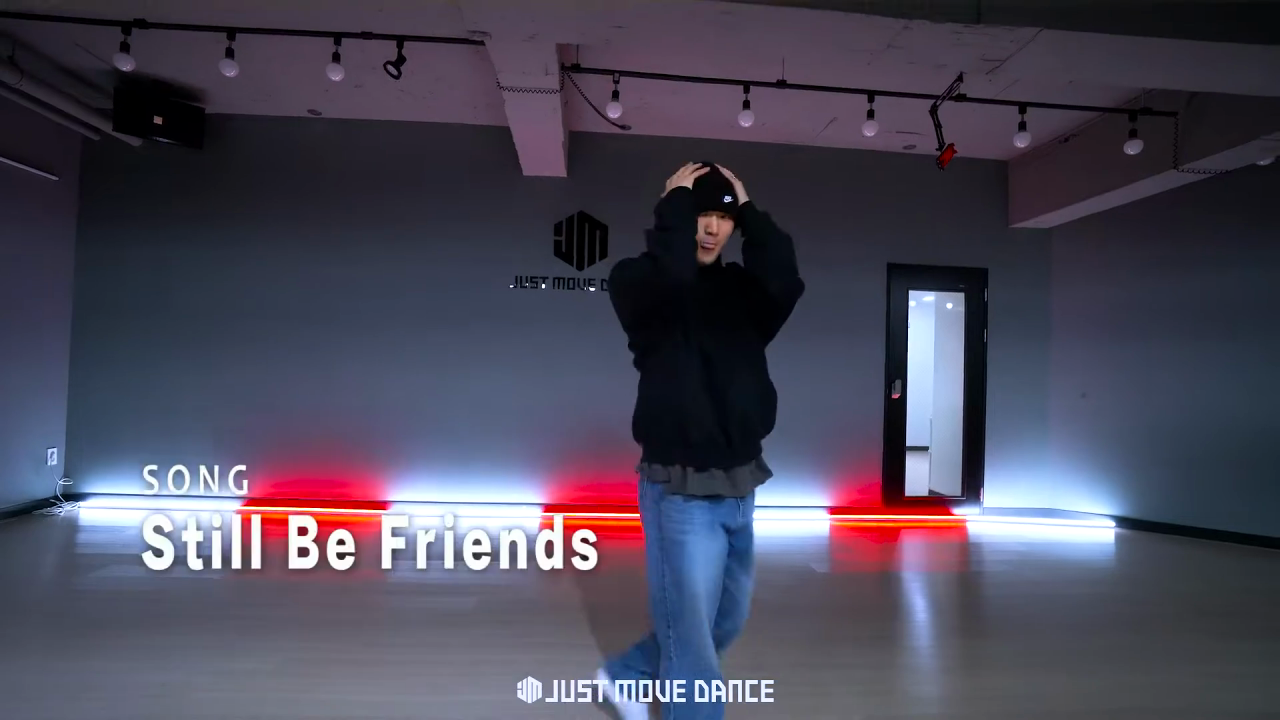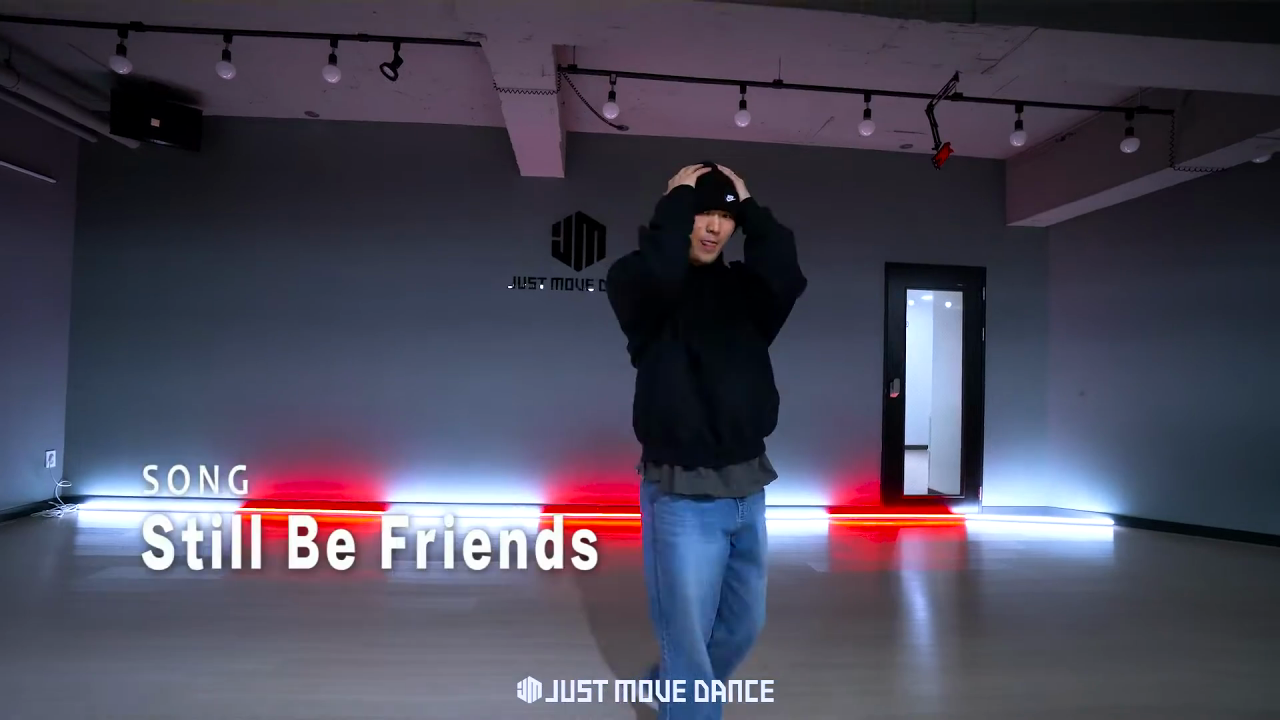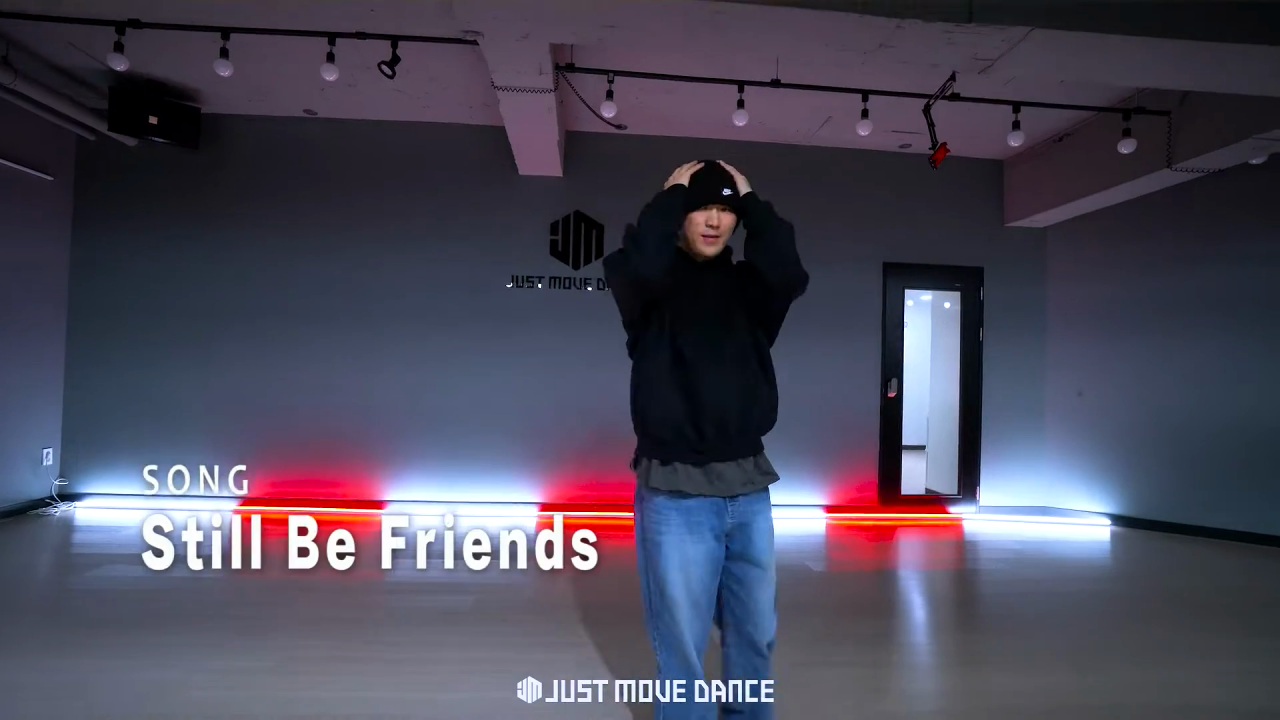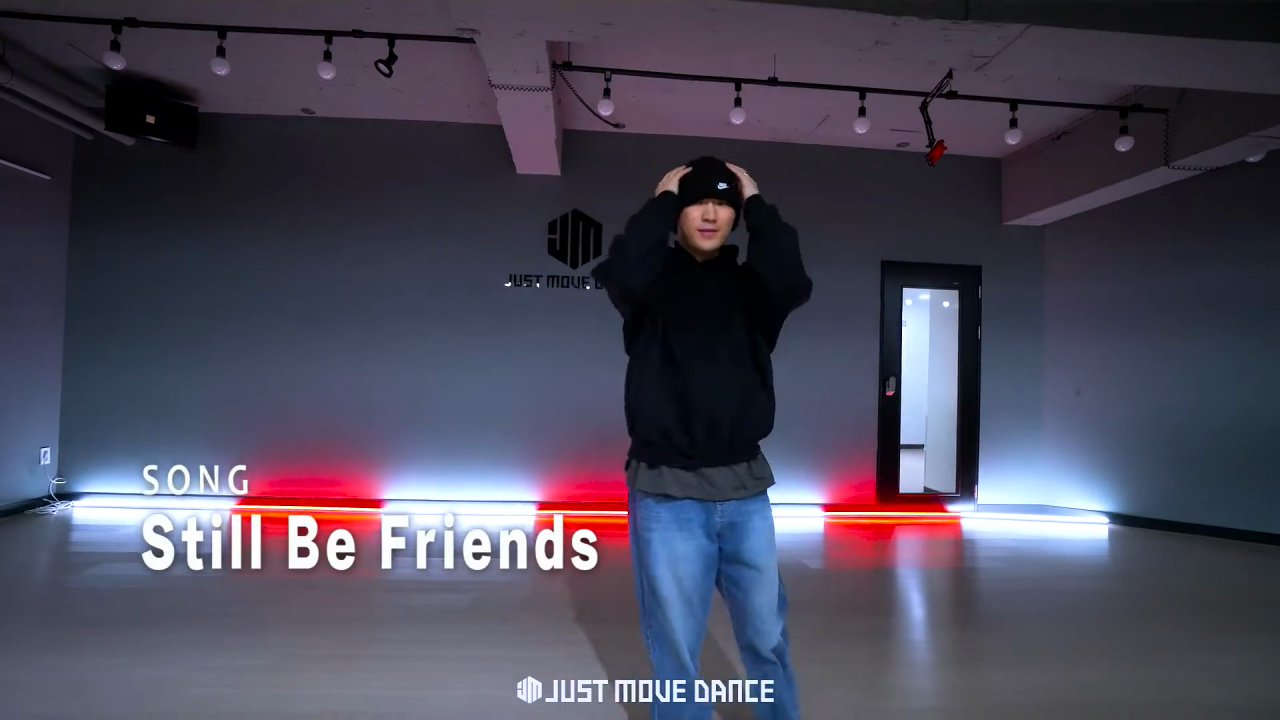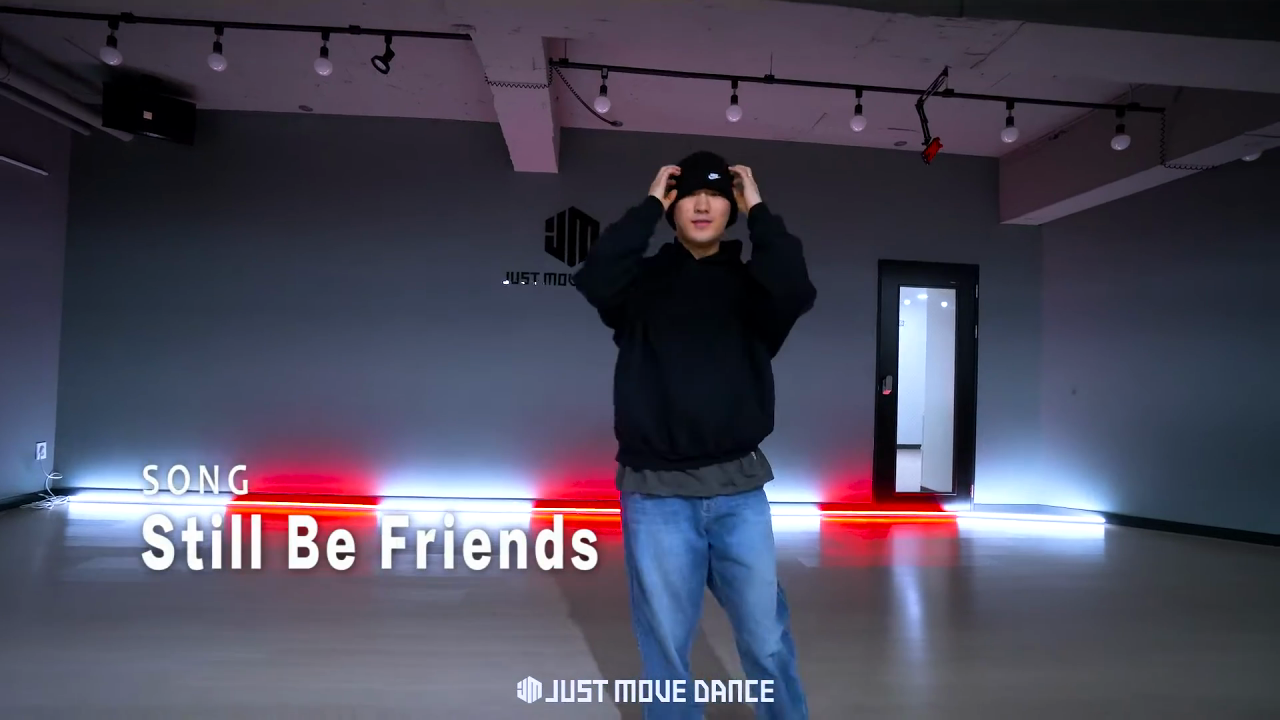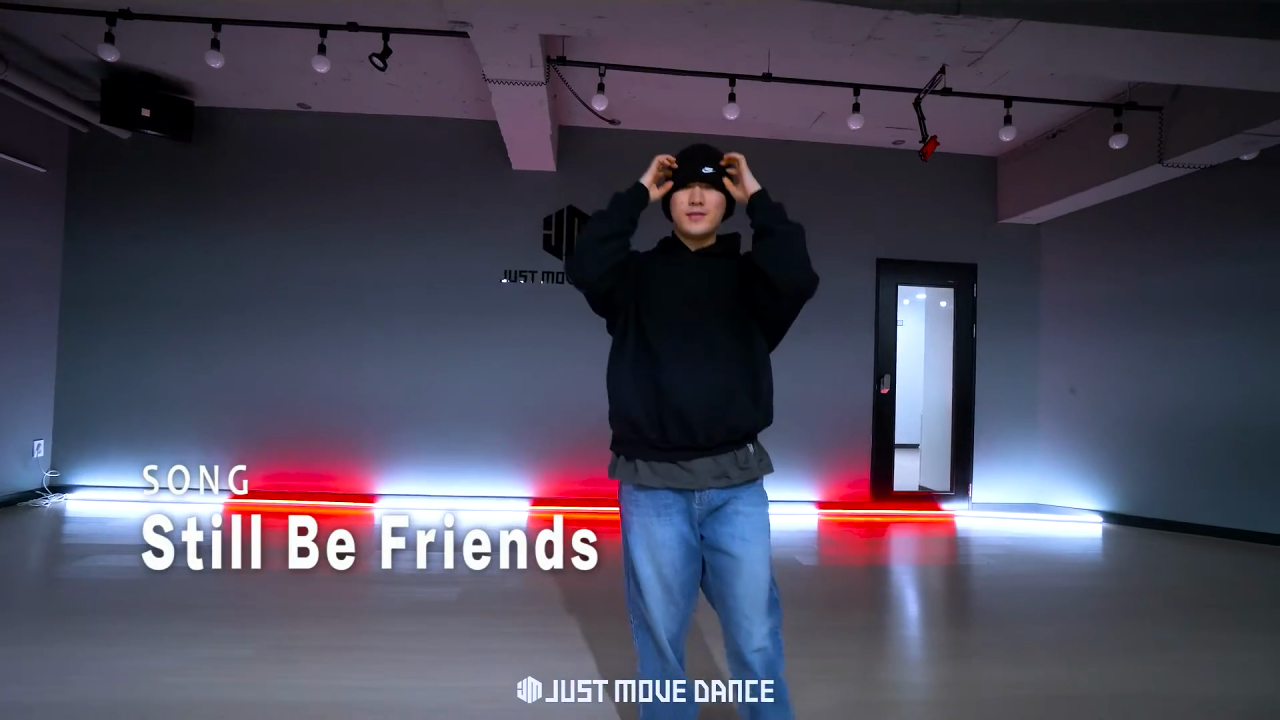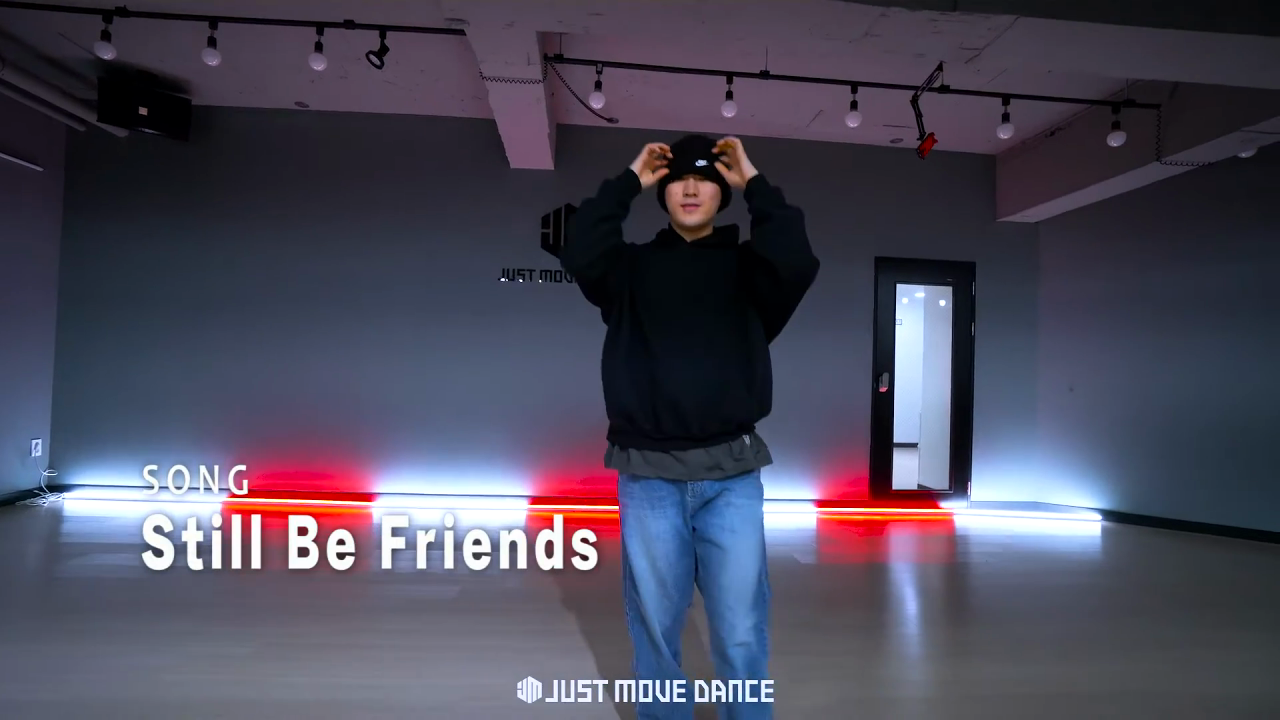
dt=0.1s
person 1, frame 1
left shoulder: (740, 289)
right shoulder: (642, 287)
left elbow: (785, 283)
right elbow: (671, 271)
left wrist: (747, 208)
right wrist: (677, 198)
left hip: (739, 483)
right hip: (682, 490)
left knee: (724, 621)
right knee: (693, 637)
left ankle: (626, 675)
person 1, frame 2
left shoulder: (742, 288)
right shoulder: (639, 283)
left elbow: (786, 279)
right elbow: (659, 269)
left wrist: (750, 206)
right wrist: (678, 198)
left hip: (744, 486)
right hip: (680, 490)
left knee: (742, 624)
right knee: (689, 637)
person 1, frame 3
left shoulder: (747, 285)
right shoulder: (653, 281)
left elbow: (789, 275)
right elbow: (636, 264)
left wrist: (751, 199)
right wrist: (672, 193)
left hip: (748, 486)
right hip: (674, 492)
left knee: (758, 630)
right knee: (683, 642)
person 1, frame 4
left shoulder: (748, 286)
right shoulder: (651, 283)
left elbow: (791, 284)
right elbow: (624, 275)
left wrist: (755, 201)
right wrist: (663, 200)
left hip: (744, 489)
right hip: (667, 492)
left knee: (766, 634)
right knee: (677, 642)
person 1, frame 5
left shoulder: (751, 284)
right shoulder: (643, 281)
left elbow: (795, 293)
right elbow: (597, 281)
left wrist: (760, 212)
right wrist: (648, 206)
left hip: (739, 488)
right hip: (656, 492)
left knee: (766, 637)
right knee: (667, 640)
person 1, frame 6
left shoulder: (749, 275)
right shoulder: (637, 274)
left elbow: (797, 280)
right elbow: (586, 268)
left wrist: (758, 199)
right wrist: (638, 194)
left hip: (734, 481)
right hip: (652, 483)
left knee: (755, 634)
right knee: (661, 633)
person 1, frame 7
left shoulder: (748, 267)
right shoulder: (635, 267)
left elbow: (797, 263)
right elbow: (580, 253)
left wrist: (755, 185)
right wrist: (629, 183)
left hip: (730, 472)
right hip: (649, 473)
left knee: (739, 631)
right knee: (657, 623)
